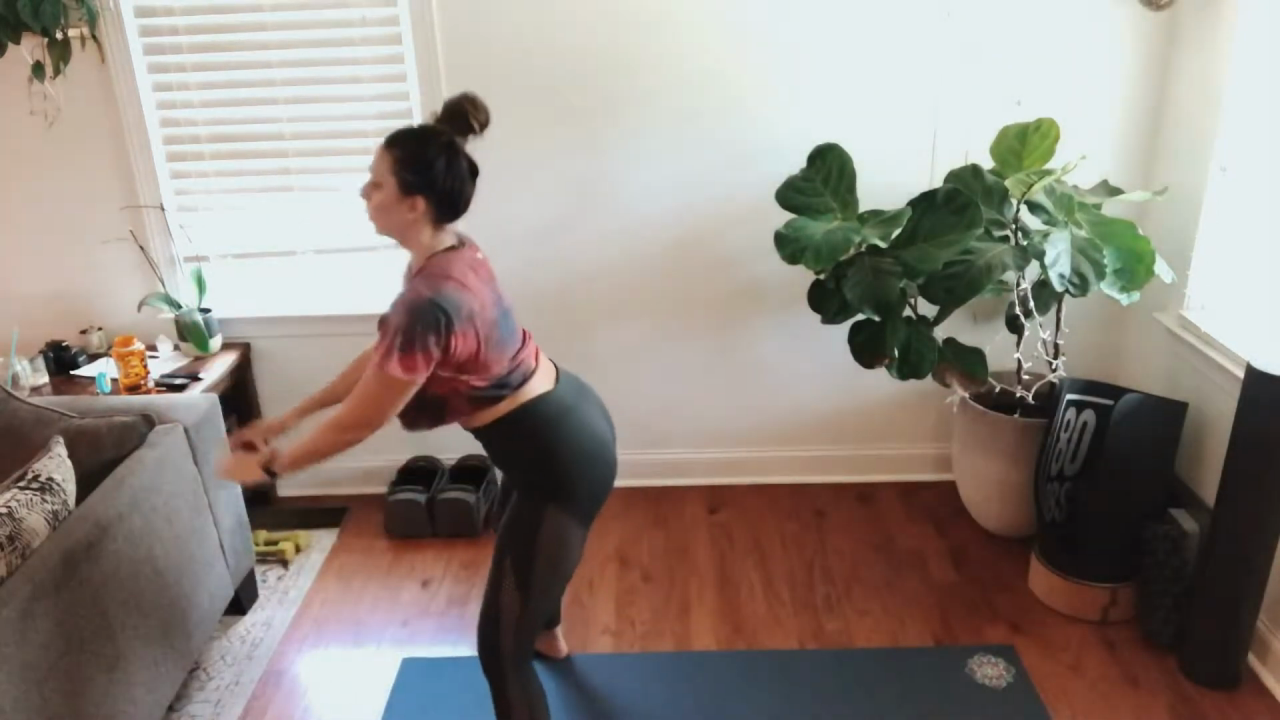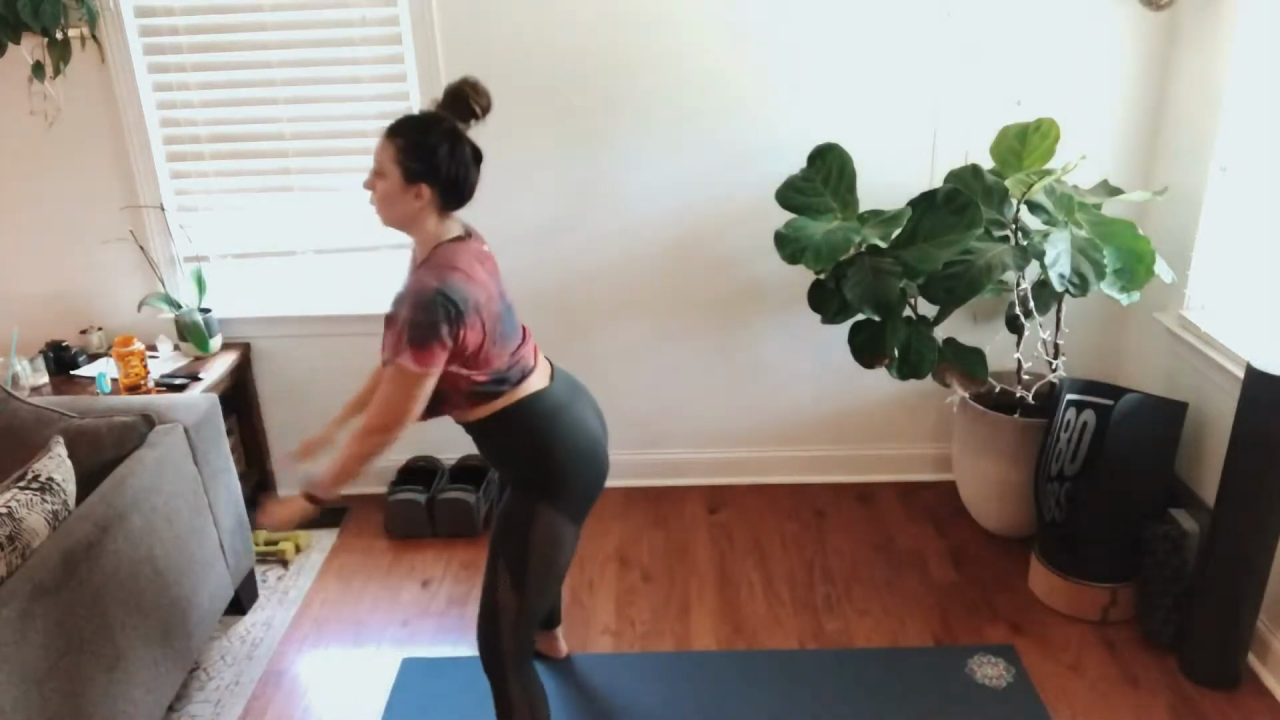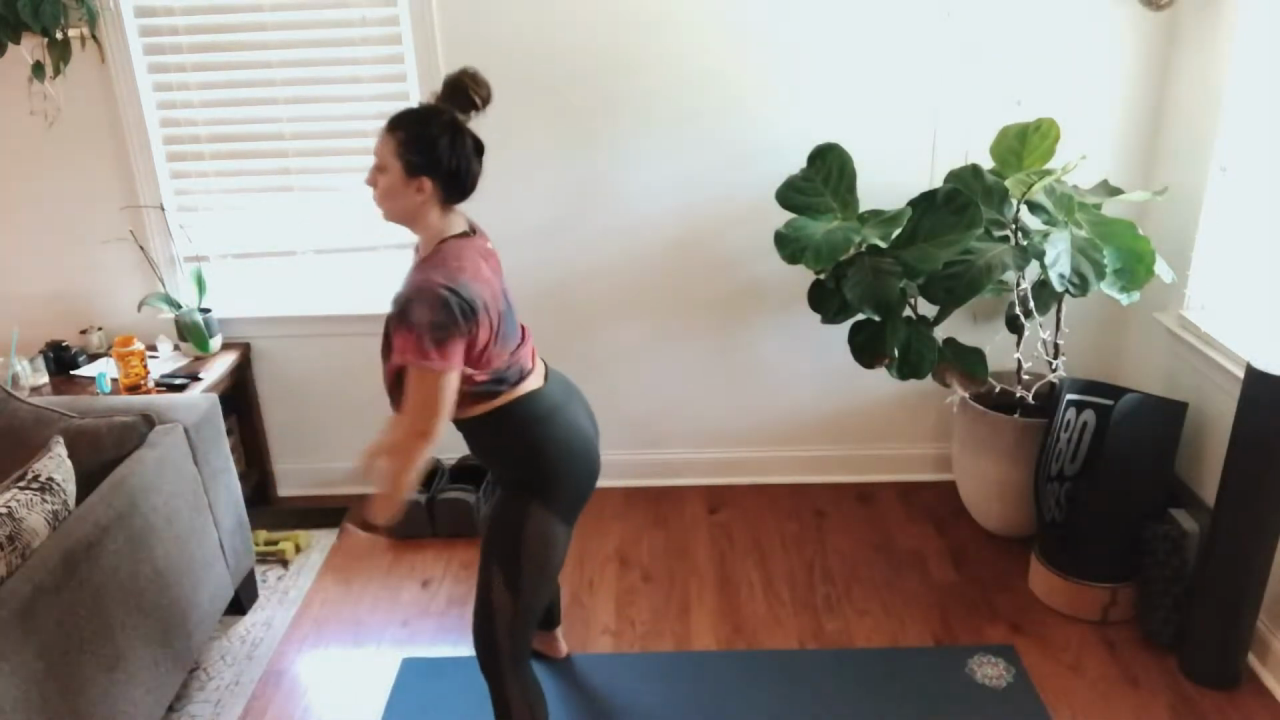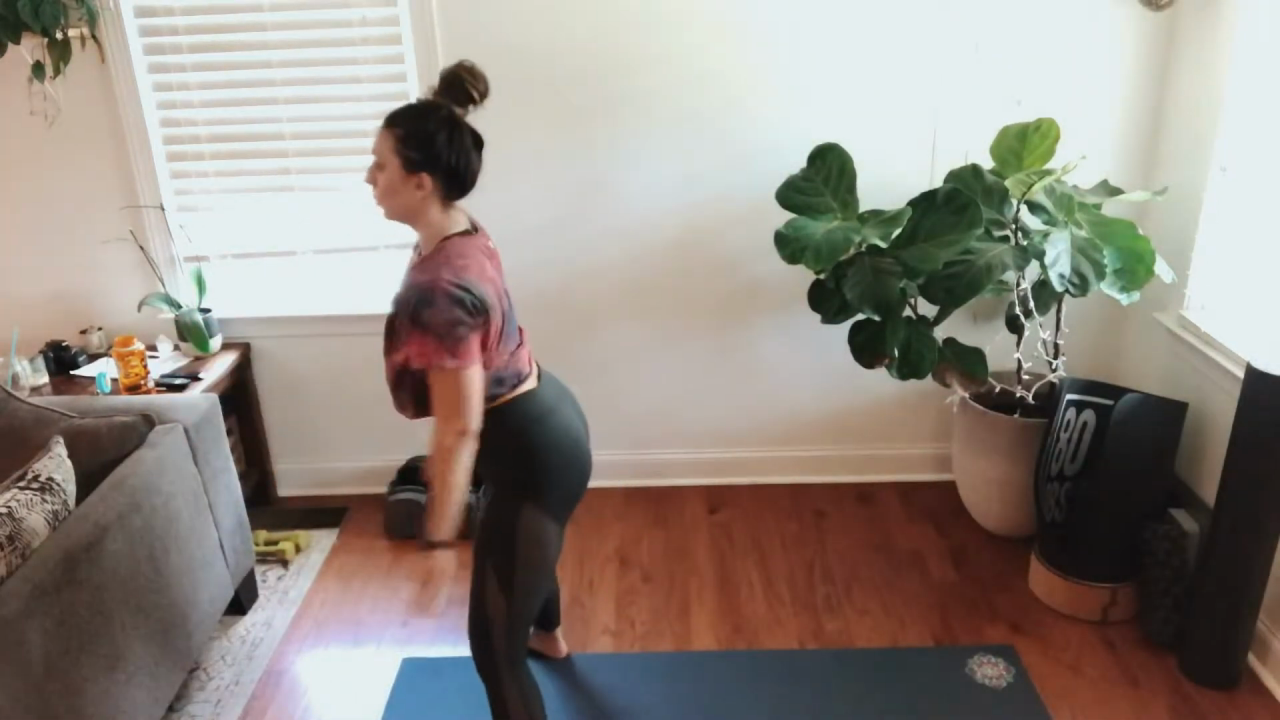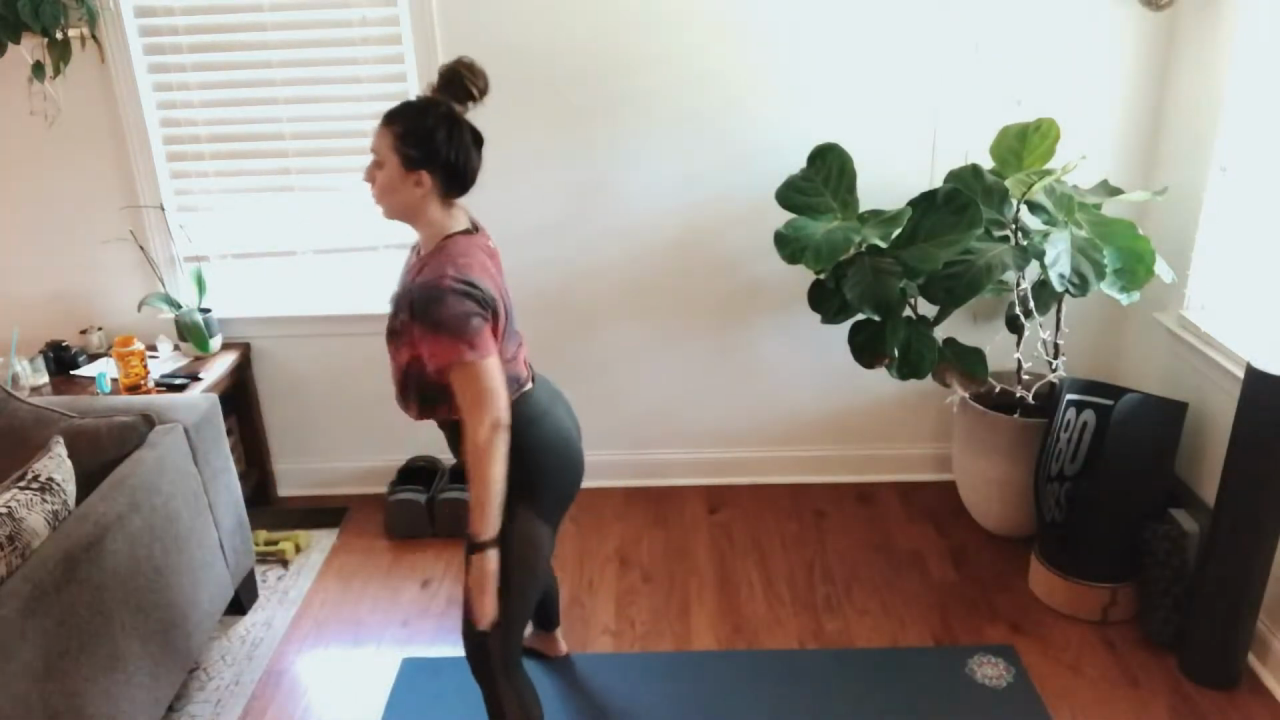
dt=0.1s
person 1, frame 1
left shoulder: (427, 303)
right shoulder: (455, 255)
left elbow: (362, 422)
right elbow: (379, 362)
left wrist: (269, 466)
right wrist: (288, 418)
left hip: (561, 457)
right hip: (569, 417)
left knee: (500, 649)
right knee: (524, 548)
right ankle: (546, 634)
person 1, frame 2
left shoulder: (434, 293)
right shoulder: (460, 245)
left elbow: (387, 426)
right elbow: (399, 359)
left wrist: (311, 496)
right wrist: (332, 426)
left hip: (553, 456)
right hip: (564, 419)
left knee: (500, 648)
right knee: (519, 543)
right ankle: (548, 634)
person 1, frame 3
left shoulder: (434, 292)
right shoulder: (460, 240)
left elbow: (423, 428)
left wrist: (373, 522)
right wrist: (387, 442)
left hip: (542, 455)
right hip: (555, 419)
left knee: (498, 649)
right knee: (532, 553)
right ankle: (548, 635)
person 1, frame 4
left shoulder: (439, 290)
right shoulder: (461, 237)
left elbow: (458, 430)
left wrist: (438, 544)
left hip: (534, 455)
right hip: (546, 421)
left knee: (495, 649)
right knee: (529, 556)
right ankle: (548, 635)
person 1, frame 5
left shoulder: (441, 289)
right shoulder: (459, 237)
left elbow: (488, 424)
left wrist: (480, 546)
left hip: (531, 456)
right hip: (542, 422)
left knee: (489, 651)
right knee: (524, 547)
right ankle: (548, 634)
